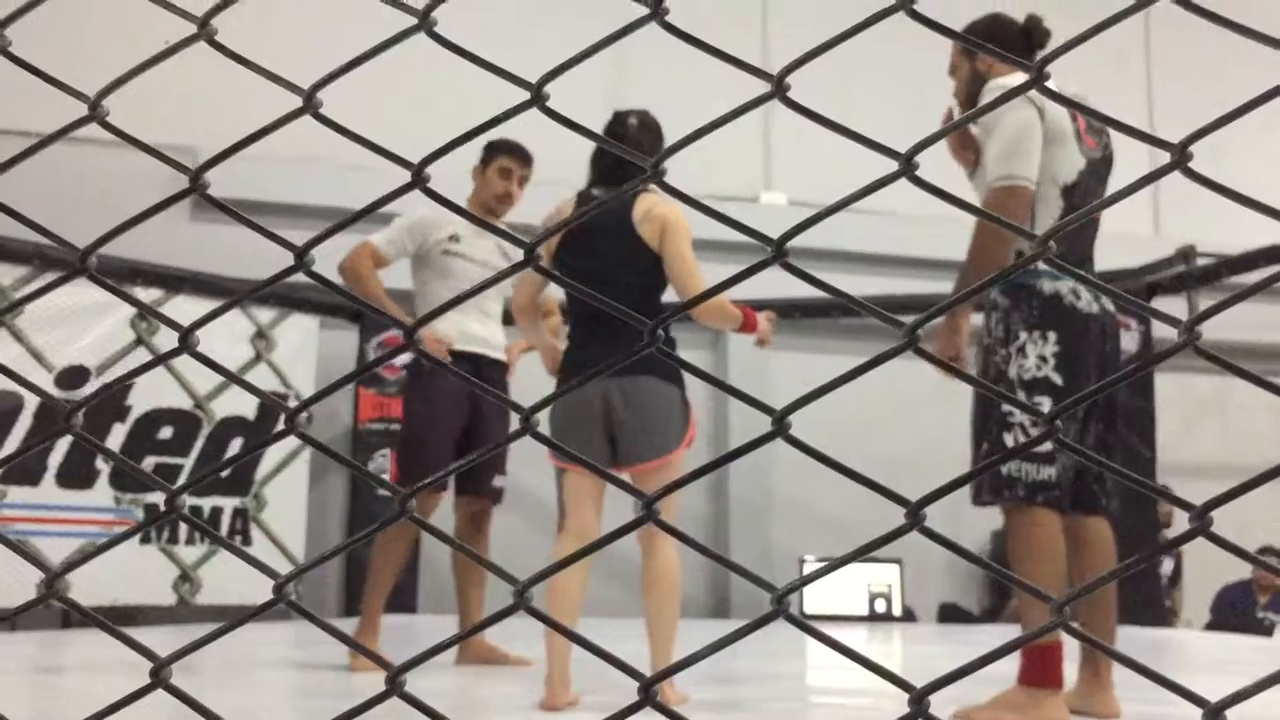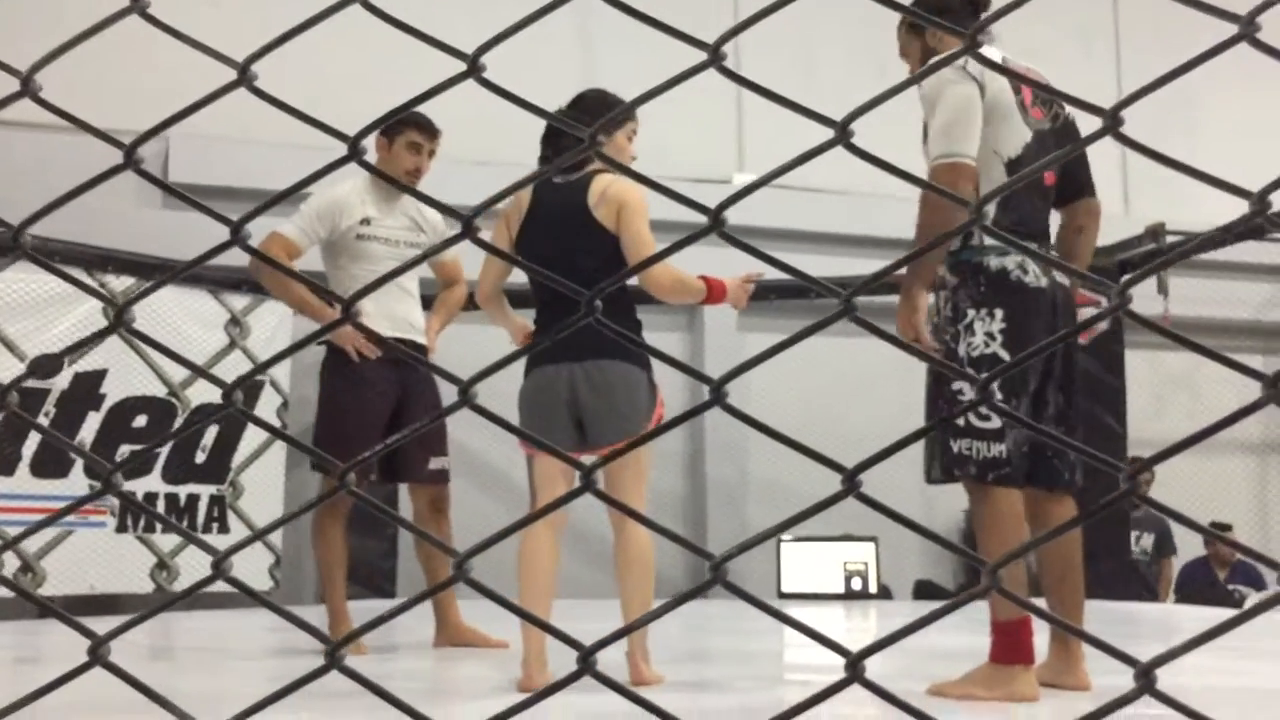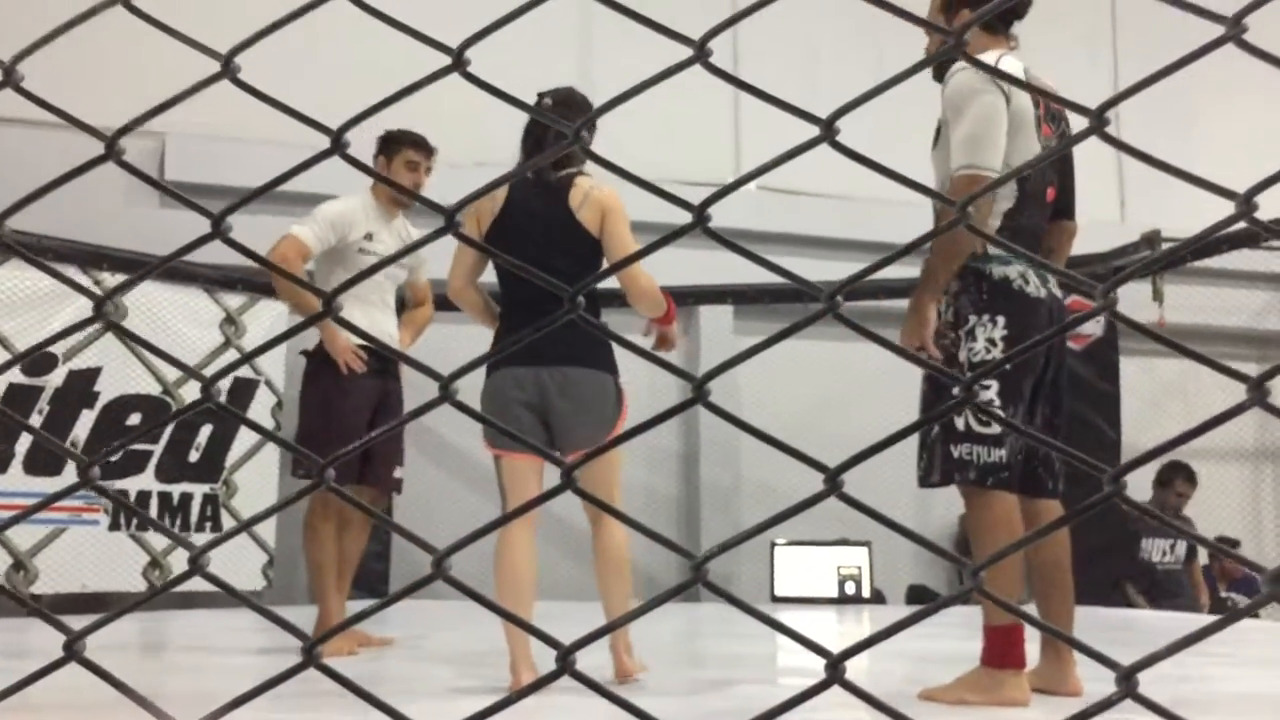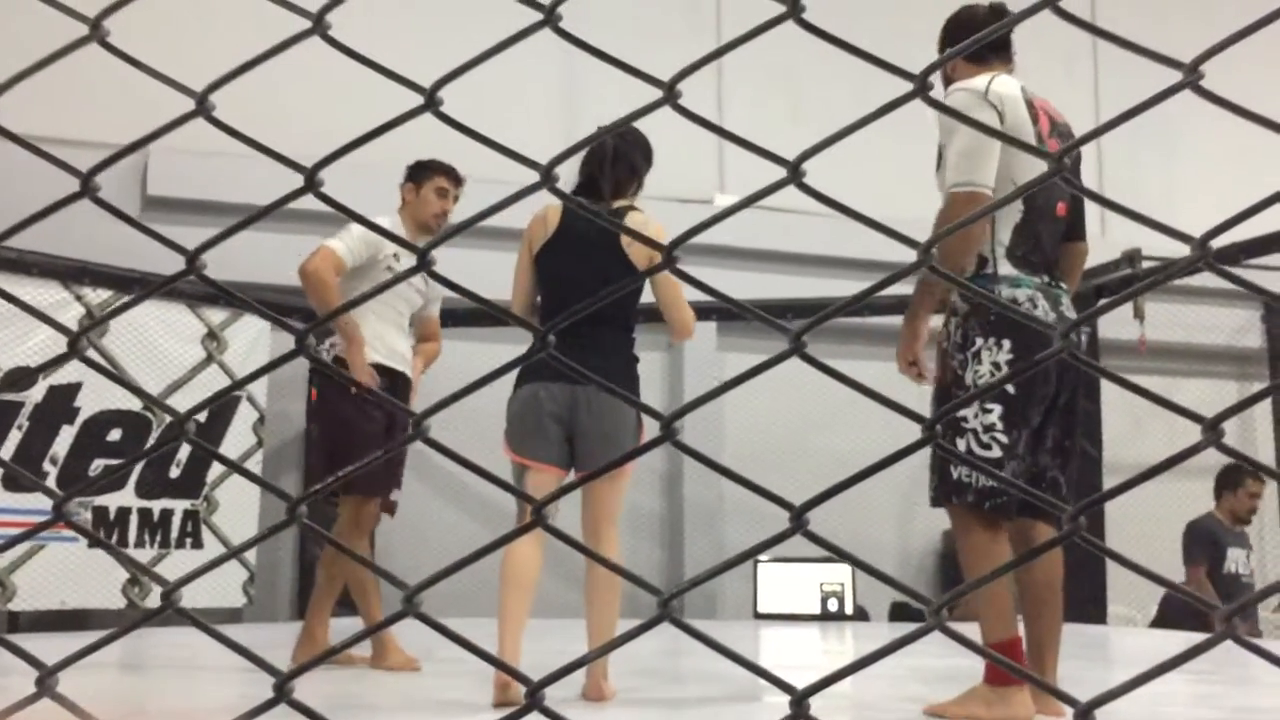
dt=1s
person 1, frame 1
left shoulder: (1009, 96)
right shoulder: (1081, 119)
left elbow: (1010, 209)
left wrist: (957, 308)
right wrist: (973, 164)
left hip: (1037, 310)
right hip: (1088, 311)
left knee: (1029, 492)
right knee: (1082, 498)
person 1, frame 2
left shoulder: (952, 71)
right shoulder: (1036, 90)
left elbow: (953, 182)
right elbow: (1083, 212)
left wrist: (914, 289)
left hip: (988, 286)
right hip: (1042, 291)
left knee: (987, 471)
right knee: (1046, 477)
left ankle: (1012, 663)
right ankle: (1066, 656)
person 1, frame 3
left shoulder: (973, 74)
right shoulder: (1043, 96)
left elbow: (971, 194)
left wrist: (924, 297)
left hip: (988, 292)
right hip: (1038, 296)
left knee: (986, 476)
right knee: (1035, 483)
left ankle: (1003, 668)
right ankle: (1058, 661)
person 1, frame 4
left shoulder: (970, 95)
right shoulder: (1053, 118)
left elbow: (967, 207)
right elbow: (1074, 245)
left wrist: (918, 314)
left hip: (995, 314)
right hip: (1050, 320)
left knee: (971, 497)
right knee: (1032, 506)
person 2, frame 1
left shoulder: (562, 214)
right shoulder: (661, 210)
left elbow: (521, 305)
right elbow: (698, 304)
left wrist: (546, 346)
right wrist: (752, 321)
left hip: (581, 382)
right hip: (648, 381)
left knee: (575, 531)
right knee: (658, 532)
left ankle: (557, 681)
right ankle: (663, 679)
person 2, frame 2
left shoulder: (523, 199)
right shoulder: (620, 191)
left elbow: (485, 291)
right elbow: (657, 281)
left wrist: (516, 328)
right wrist: (723, 290)
left hip: (549, 367)
right hip: (615, 364)
left knee: (546, 513)
right knee: (630, 513)
left ankle: (534, 662)
right ankle: (639, 659)
person 2, frame 3
left shoulder: (493, 197)
right shoulder: (597, 196)
left elbow: (460, 287)
right elbow: (639, 290)
right wrist: (666, 317)
left hip: (512, 369)
right hip: (582, 367)
left knee: (517, 516)
right knee: (605, 513)
left ankle: (521, 663)
right ankle: (622, 650)
person 2, frame 4
left shoulder: (545, 220)
right shoulder: (645, 231)
left elbow: (521, 309)
right elbow: (683, 327)
right wrist: (638, 315)
left hip: (541, 384)
right hip: (609, 389)
left knee: (528, 523)
right knee: (602, 536)
left ankle: (507, 665)
right ankle: (598, 675)
person 3, frame 1
left shoulder: (516, 250)
right shoulder: (433, 222)
left elbow: (550, 314)
right elbow: (354, 264)
left wrist: (521, 347)
right wrist: (407, 326)
left hip: (491, 376)
right hip: (440, 367)
left knee: (476, 509)
right knee: (421, 499)
left ankle: (472, 639)
right ankle: (367, 632)
person 3, frame 2
left shoulder: (428, 218)
right shoulder: (339, 201)
left elbow: (456, 283)
right elbow: (267, 258)
left wrist: (433, 327)
right wrist: (330, 319)
left hip: (415, 361)
right hip: (359, 358)
left knee: (432, 494)
right knee: (339, 492)
left ankle: (449, 622)
right ankle: (339, 625)
person 3, frame 3
left shoulder: (411, 239)
right shoulder: (343, 213)
left elbow: (422, 304)
right elbow: (281, 260)
left wrist: (403, 341)
right wrist: (326, 326)
left hip: (387, 371)
right hip: (343, 364)
left knee: (370, 497)
right knee: (330, 493)
left ankle: (339, 619)
right ankle: (329, 620)
person 3, frame 4
left shoulder: (430, 272)
right shoulder: (372, 234)
left elbow: (430, 338)
right elbow: (315, 269)
left wrist: (416, 367)
right wrist: (352, 341)
left hip: (394, 391)
right hip: (353, 384)
left knee: (363, 515)
right knee: (360, 510)
left ankle: (313, 637)
right ankle: (382, 641)
